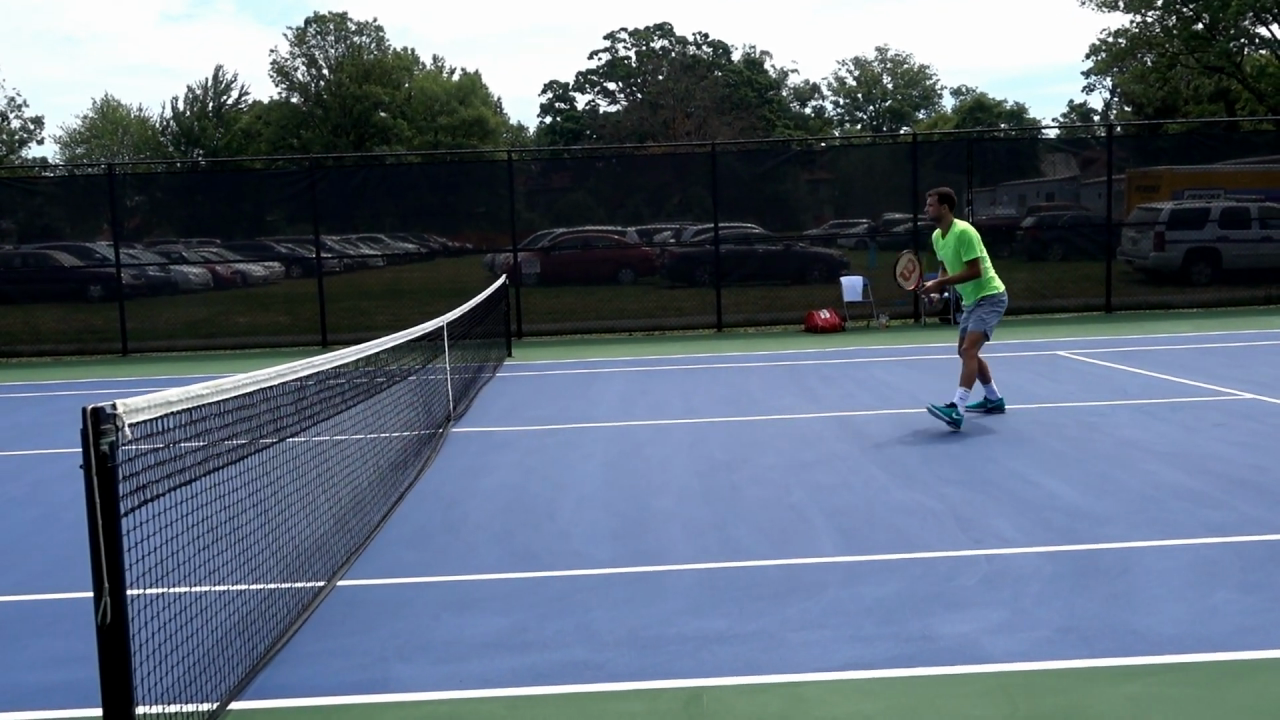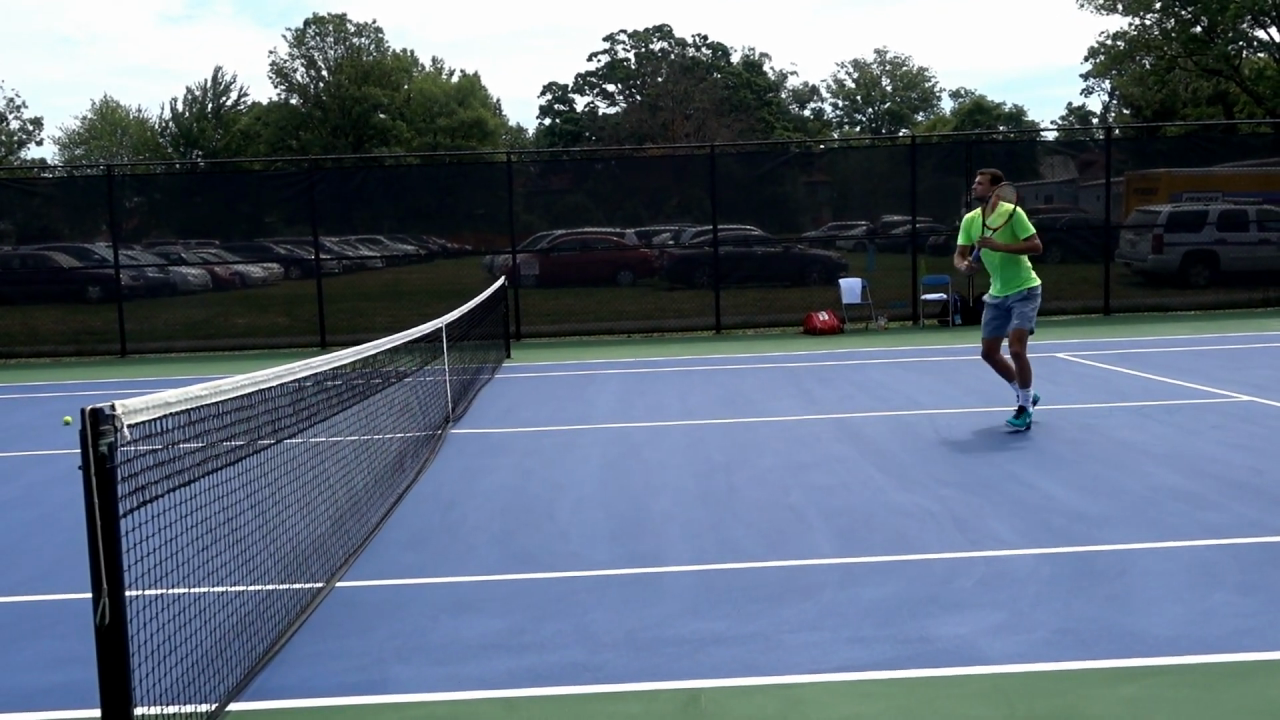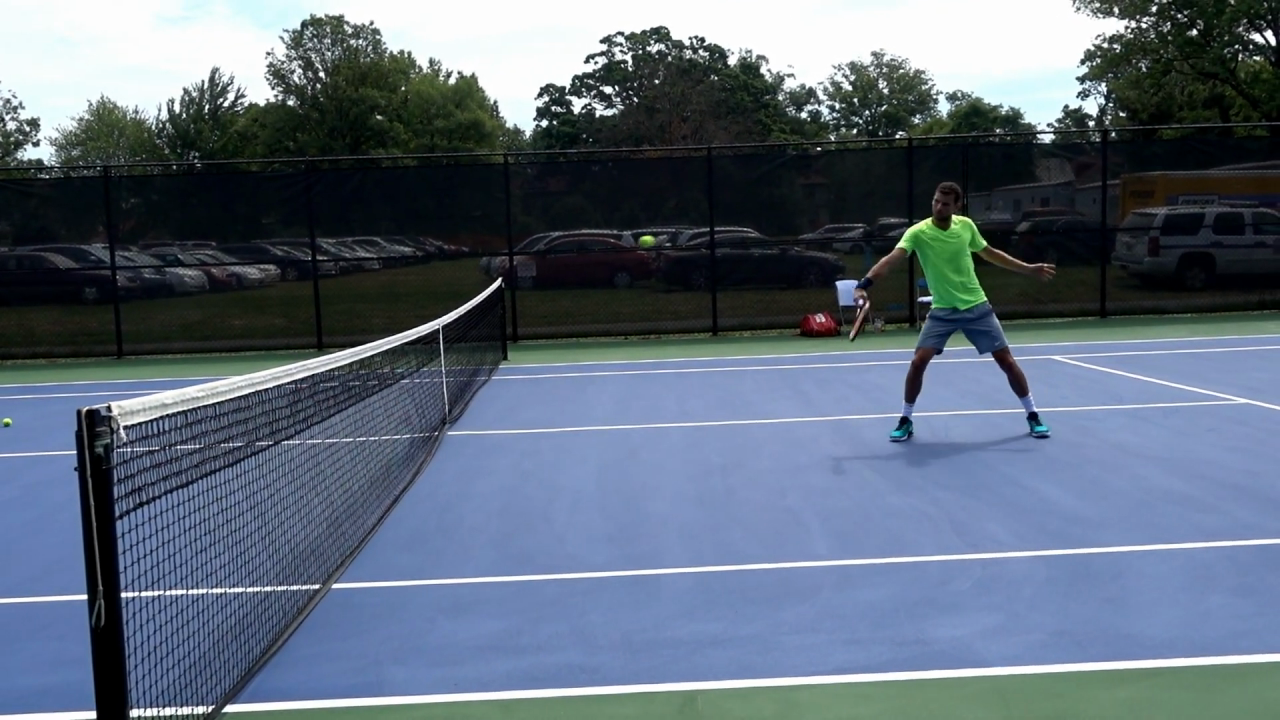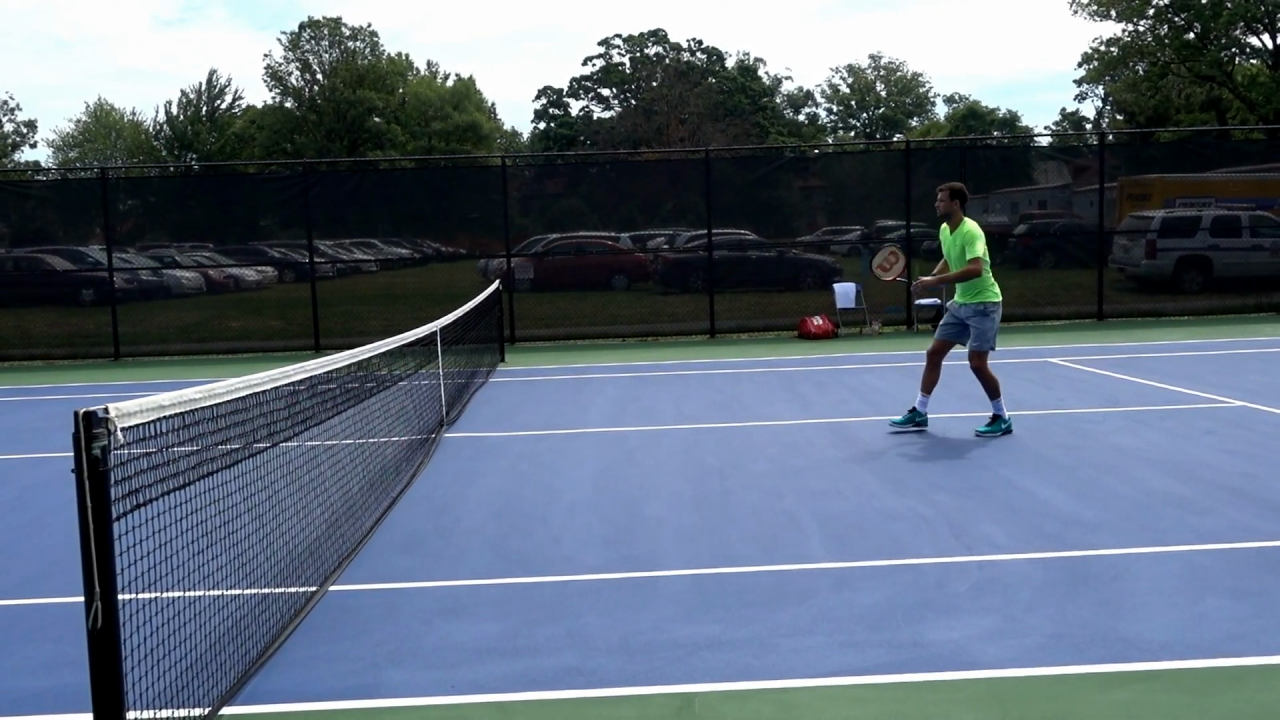
dt=0.7s
person 1, frame 1
left shoulder: (963, 231)
right shoulder: (937, 236)
left elbow: (975, 271)
right elbow: (947, 269)
left wrist: (938, 284)
right wrist: (937, 286)
left hip: (989, 297)
right hip: (972, 300)
left knee: (968, 350)
right knee: (967, 351)
left ankle: (956, 409)
right ankle: (993, 397)
person 1, frame 2
left shoulder: (1013, 212)
right shoulder: (969, 220)
left elbow: (1037, 247)
right elbow: (959, 256)
left wrist: (999, 246)
right wrist: (965, 265)
left hip: (1025, 290)
right hip: (997, 294)
left knee: (1016, 349)
right knee: (988, 353)
left ankle: (1025, 409)
right ankle: (1025, 395)
person 1, frame 3
left shoulder: (967, 226)
right shoulder: (918, 233)
left elbow: (989, 253)
right elbow: (892, 259)
left wrist: (1028, 268)
right wrist: (864, 285)
left hip: (977, 307)
right hip: (942, 311)
left knee: (1007, 362)
right knee: (918, 363)
left ankle: (1032, 415)
right ankle: (906, 420)
person 1, frame 4
left shoulder: (971, 231)
right shoulder: (945, 230)
left elbow: (976, 270)
left wrist: (936, 281)
right wrist: (931, 278)
left hip: (984, 304)
right hip: (961, 304)
left knee: (977, 363)
right knee: (933, 353)
left ankle: (1001, 418)
right ankle: (919, 413)
